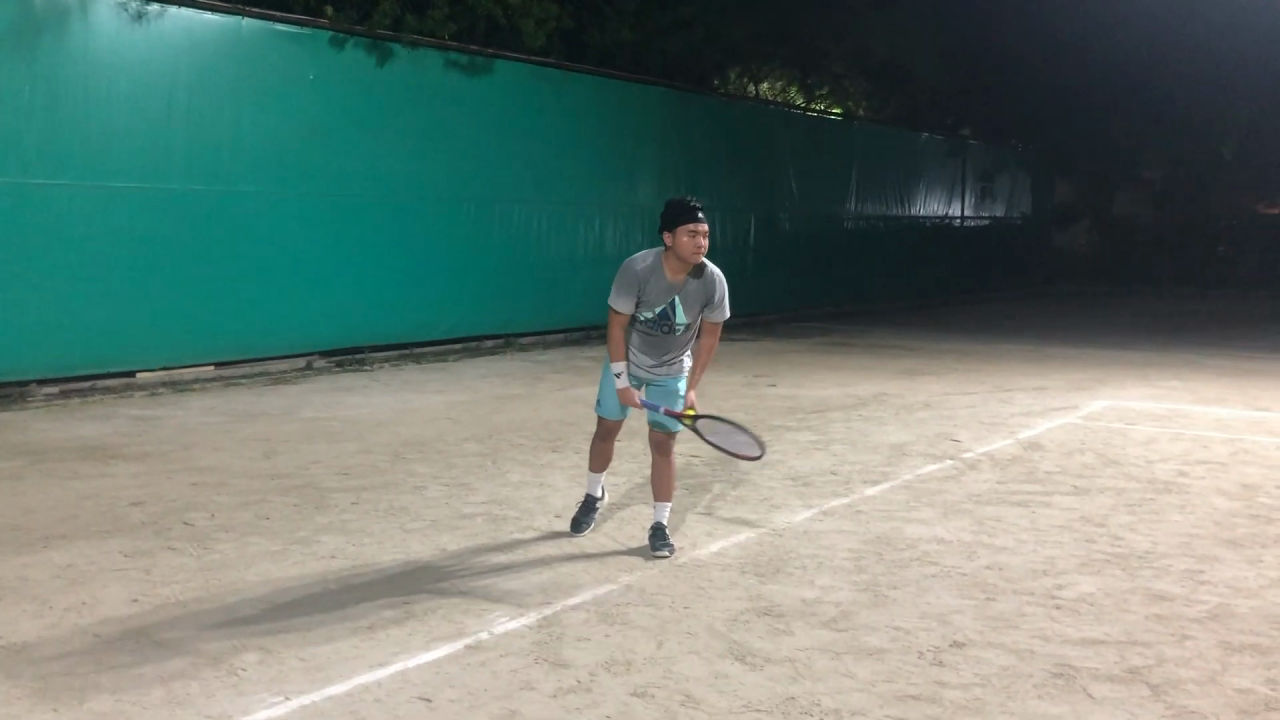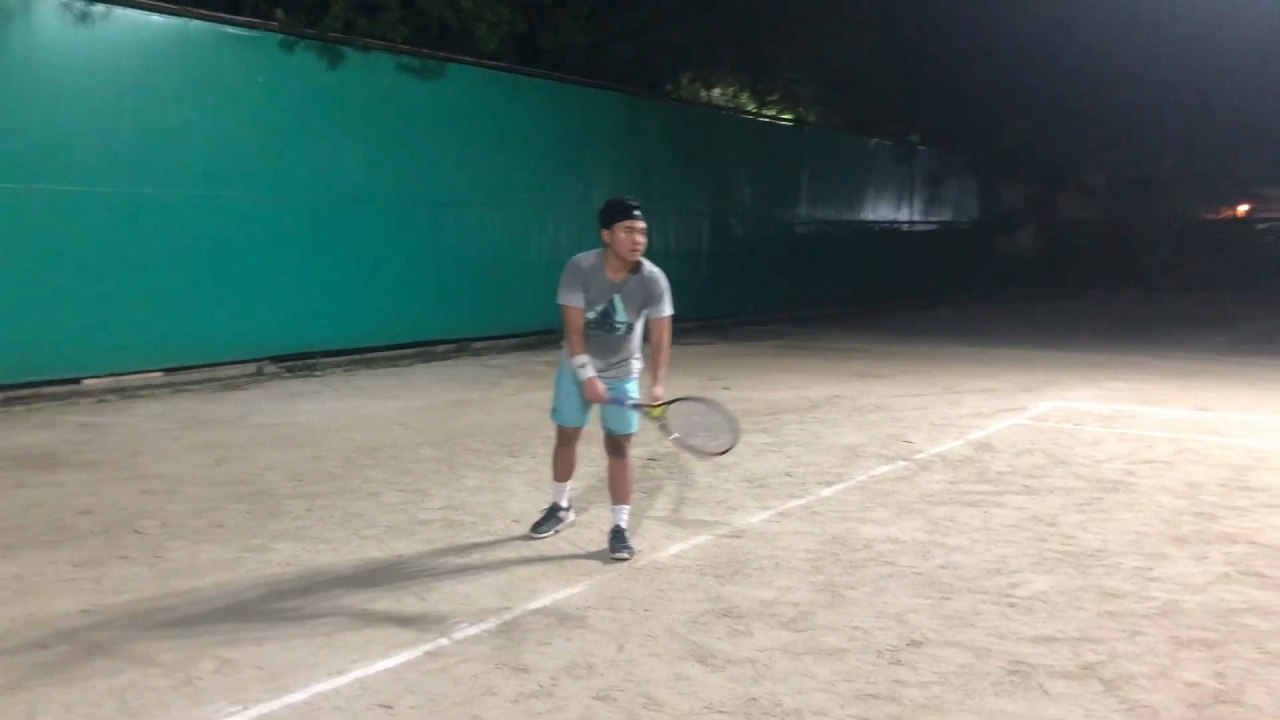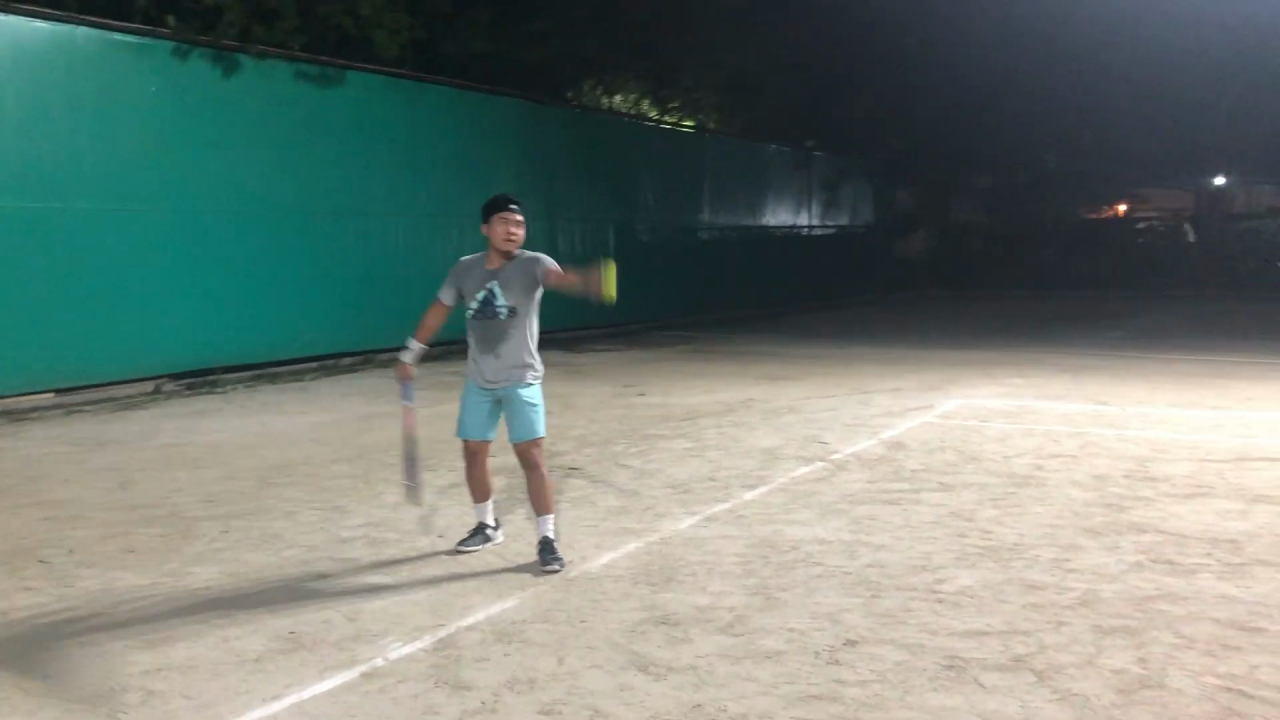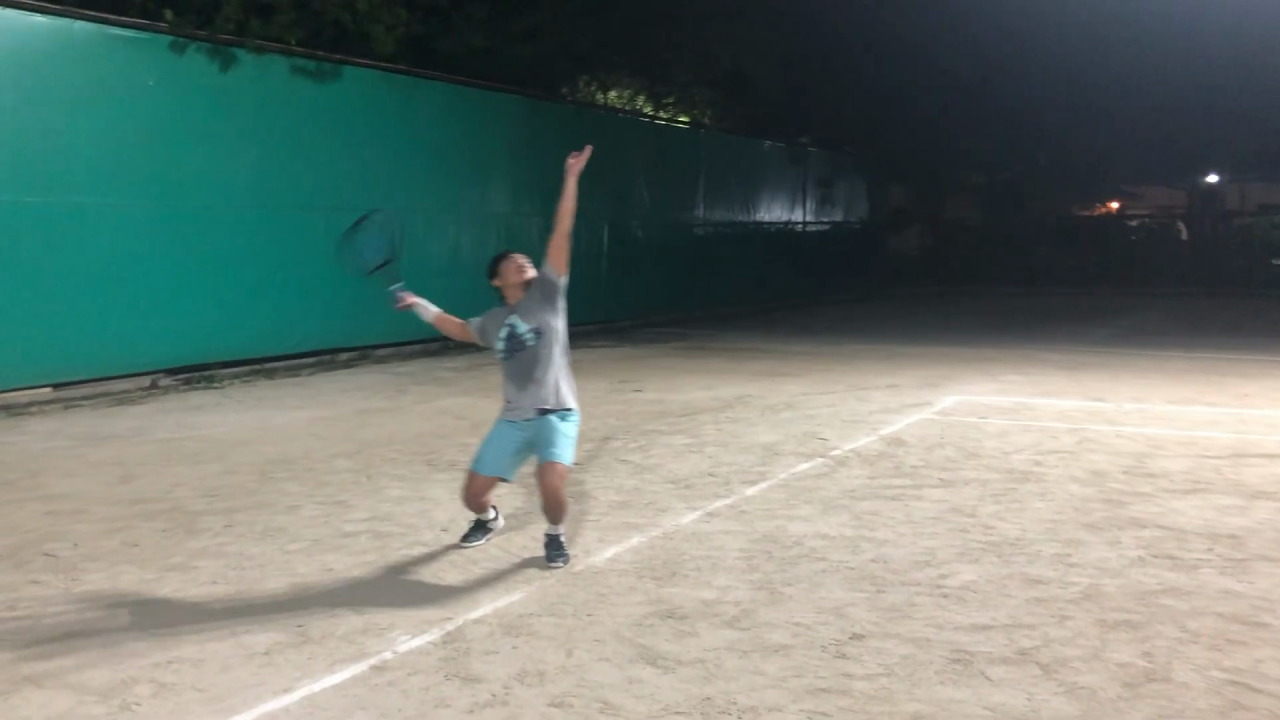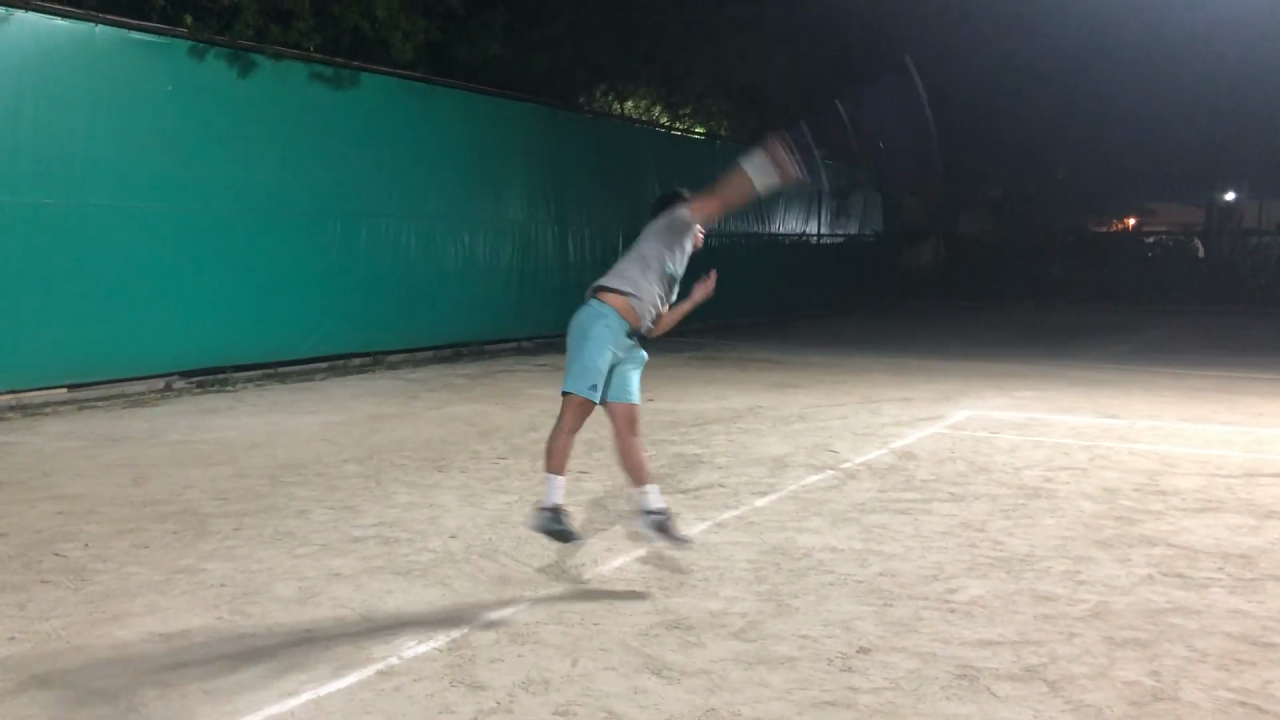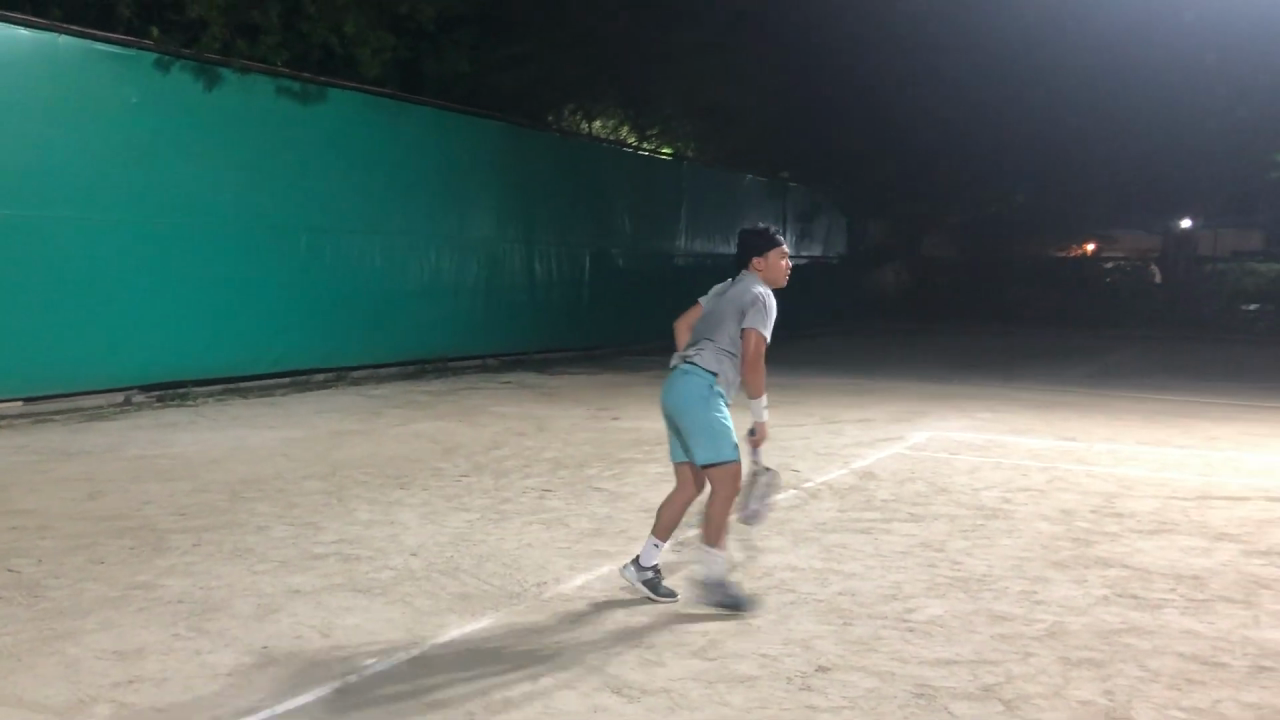
dt=0.5s
person 1, frame 1
left shoulder: (713, 281)
right shoulder: (636, 269)
left elbow: (709, 335)
right elbow: (616, 328)
left wrist: (693, 387)
right wrist: (622, 382)
left hip: (671, 371)
right hip: (626, 362)
left knee: (663, 444)
right knee: (606, 430)
left ankle: (660, 526)
right ankle: (594, 496)
person 1, frame 2
left shoulder: (652, 280)
right shoulder: (579, 268)
left elbow: (660, 336)
right elbow: (574, 330)
left wrist: (657, 383)
right wrist: (587, 377)
left hip: (622, 373)
right hip: (578, 368)
left knee: (618, 447)
right knee: (566, 437)
left ankle: (619, 528)
right ankle: (560, 506)
person 1, frame 3
left shoulder: (532, 265)
right shoulder: (465, 269)
left elbow: (561, 278)
right elbow: (438, 310)
left wrist: (588, 281)
right wrist: (410, 353)
left hip: (521, 380)
right hip: (479, 381)
left knee: (531, 456)
right knee: (473, 453)
left ankle: (547, 540)
right ankle: (487, 526)
person 1, frame 4
left shoulder: (547, 294)
right shoulder: (496, 320)
left elbow: (562, 233)
right elbow: (461, 329)
left wrist: (571, 177)
right wrist: (420, 305)
left hip: (556, 415)
right hip: (515, 421)
left knee: (551, 482)
right knee: (474, 491)
left ankle: (554, 535)
right ankle: (489, 517)
person 1, frame 5
left shoulder: (668, 281)
right shoulder: (671, 226)
left elbow: (655, 326)
right elbow: (711, 203)
left wrist: (694, 298)
right wrist: (757, 167)
left hip: (625, 339)
right hip: (601, 320)
left knee: (627, 424)
right knee: (574, 414)
left ankle: (652, 511)
right ankle: (550, 507)
person 1, frame 6
left shoulder: (728, 288)
right shoulder: (759, 295)
left elbow: (683, 324)
right elbow: (753, 358)
right wrist: (760, 415)
left hip: (681, 385)
right hip: (700, 389)
left knee: (691, 484)
right knee: (728, 482)
left ankle: (644, 564)
right ankle: (713, 579)
